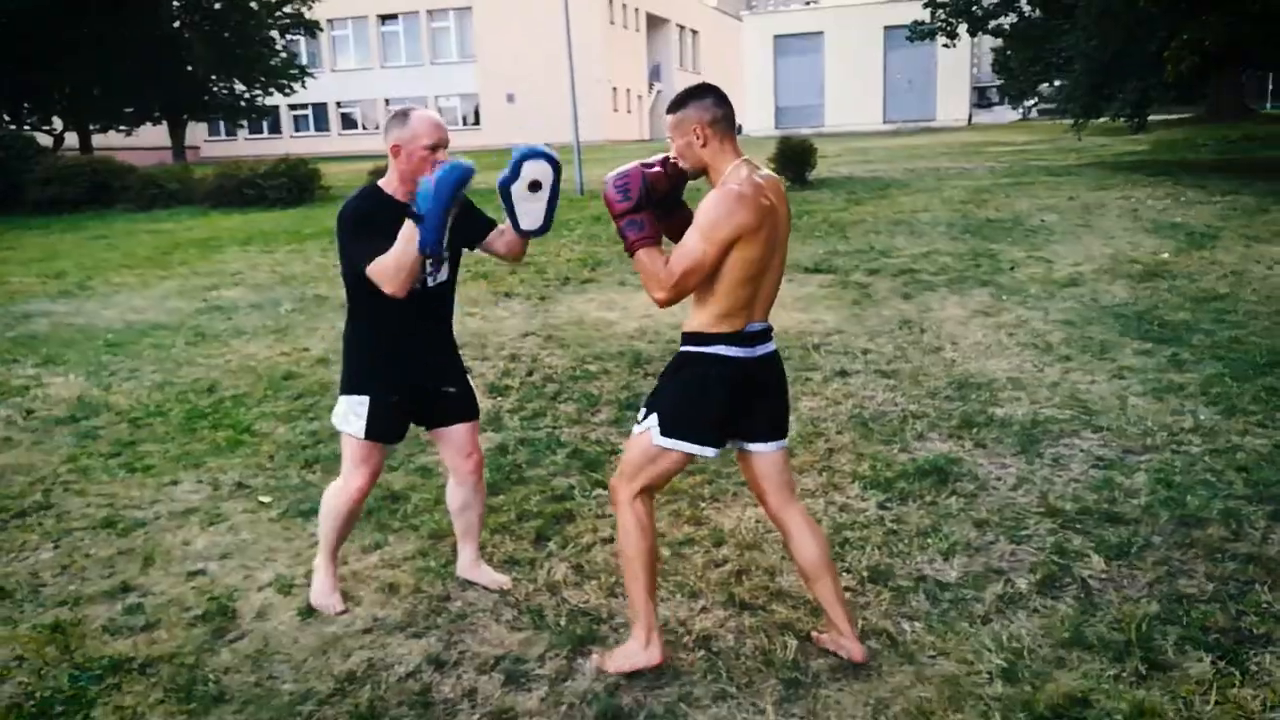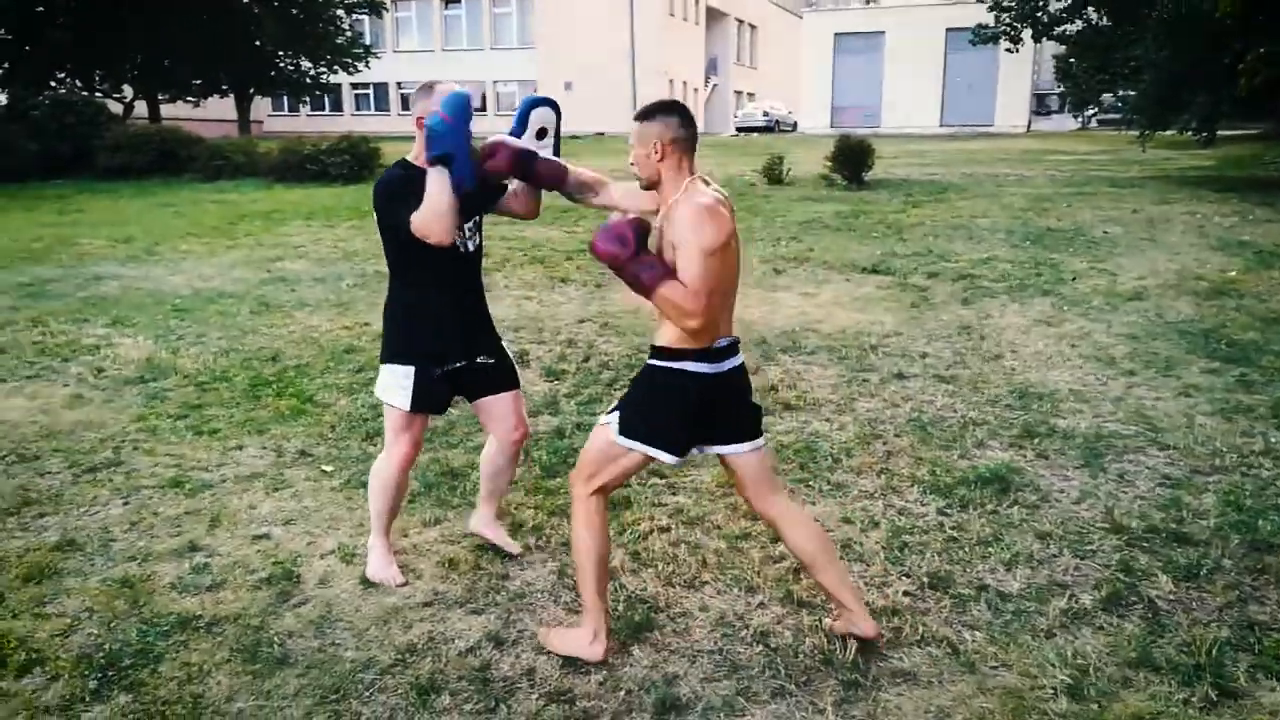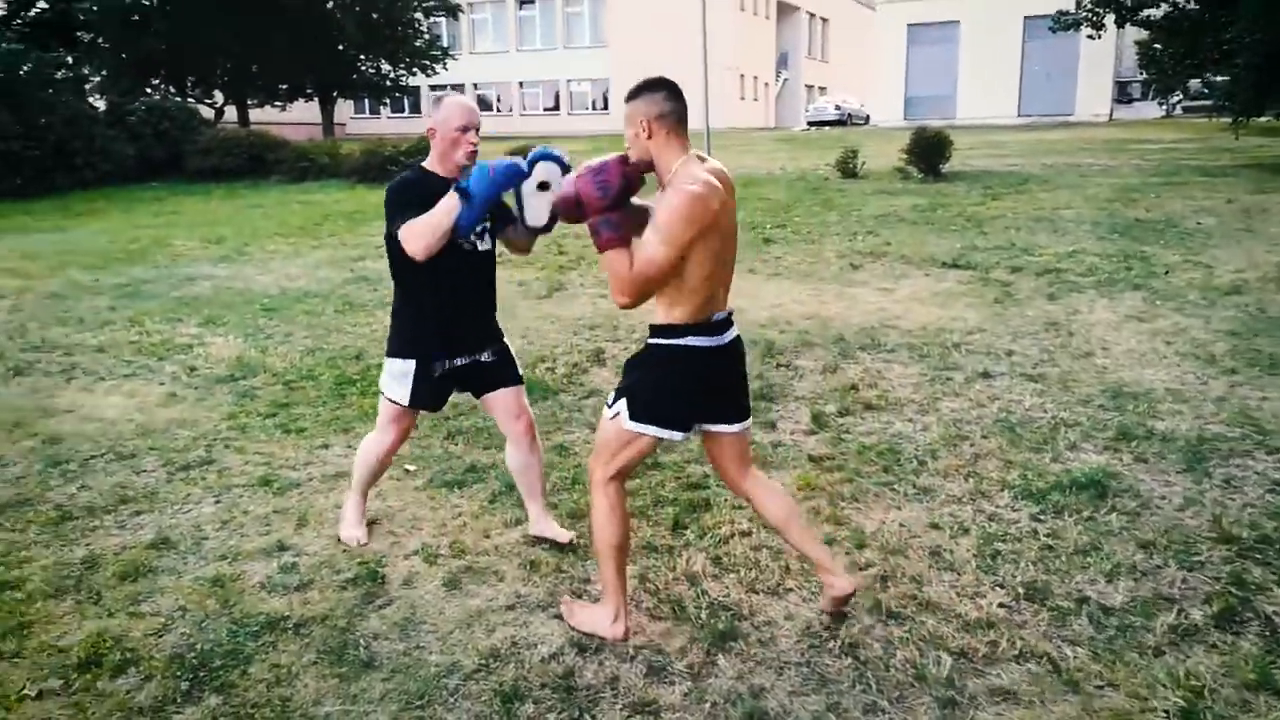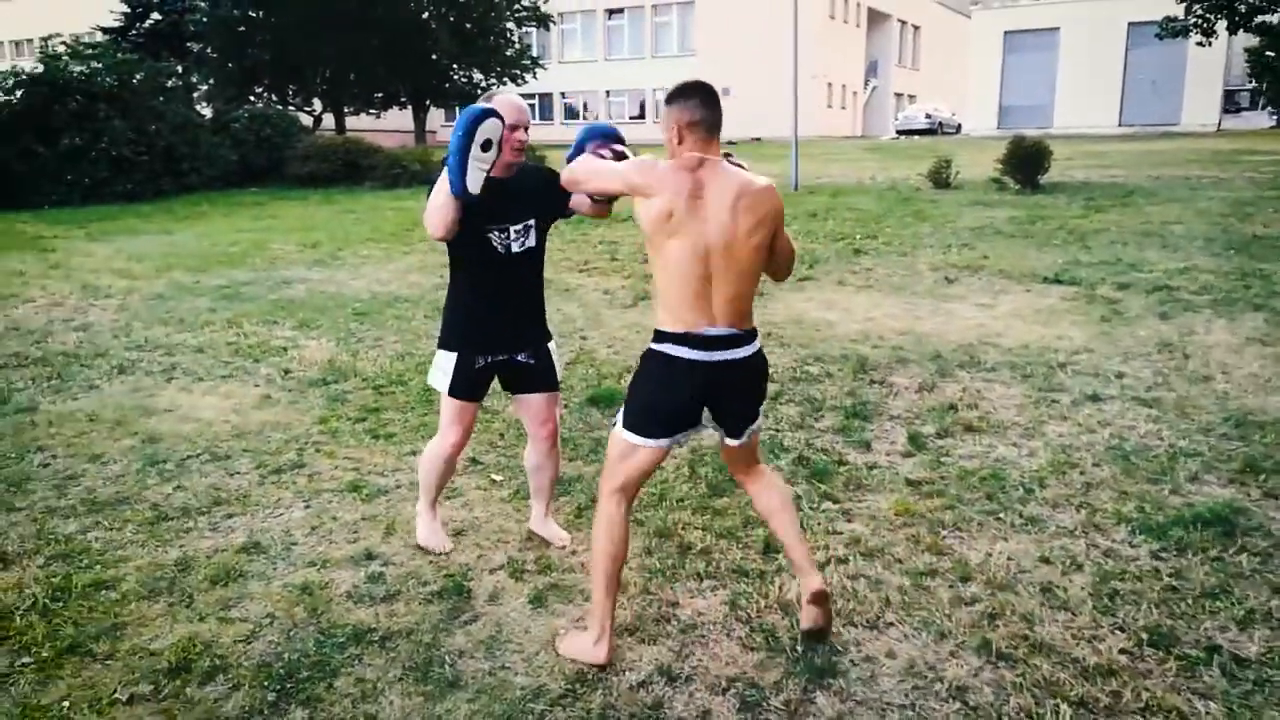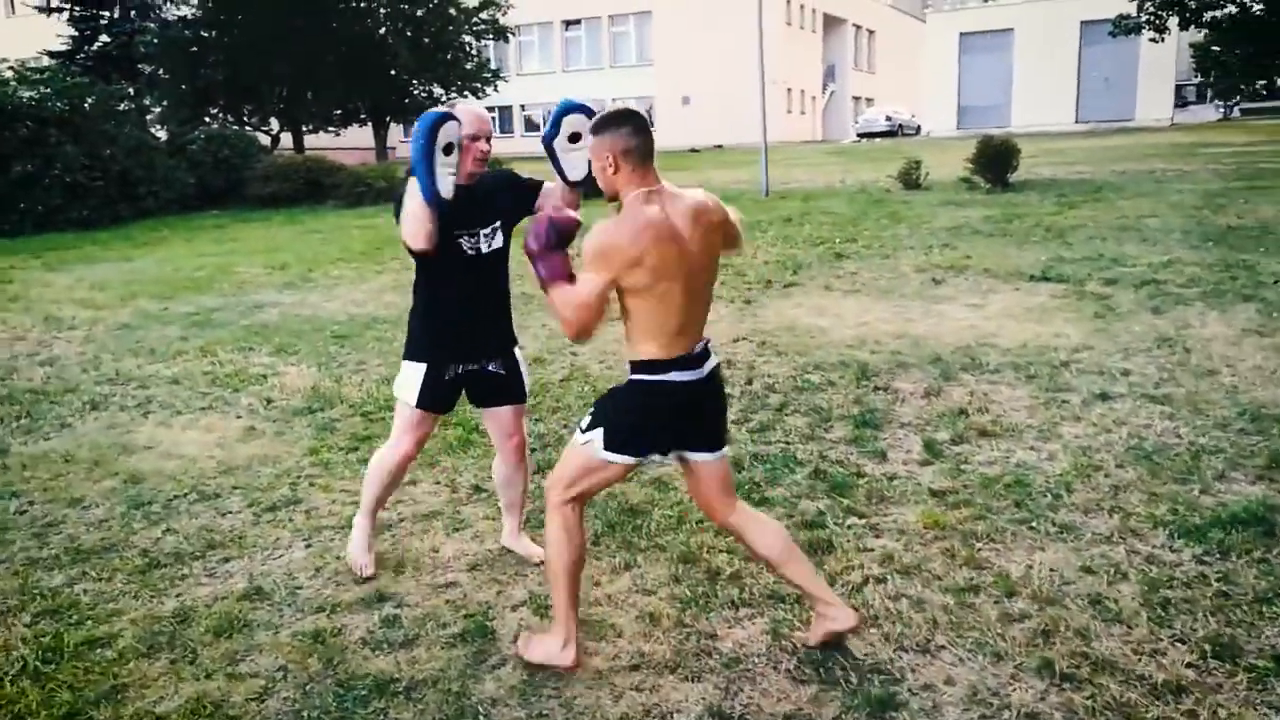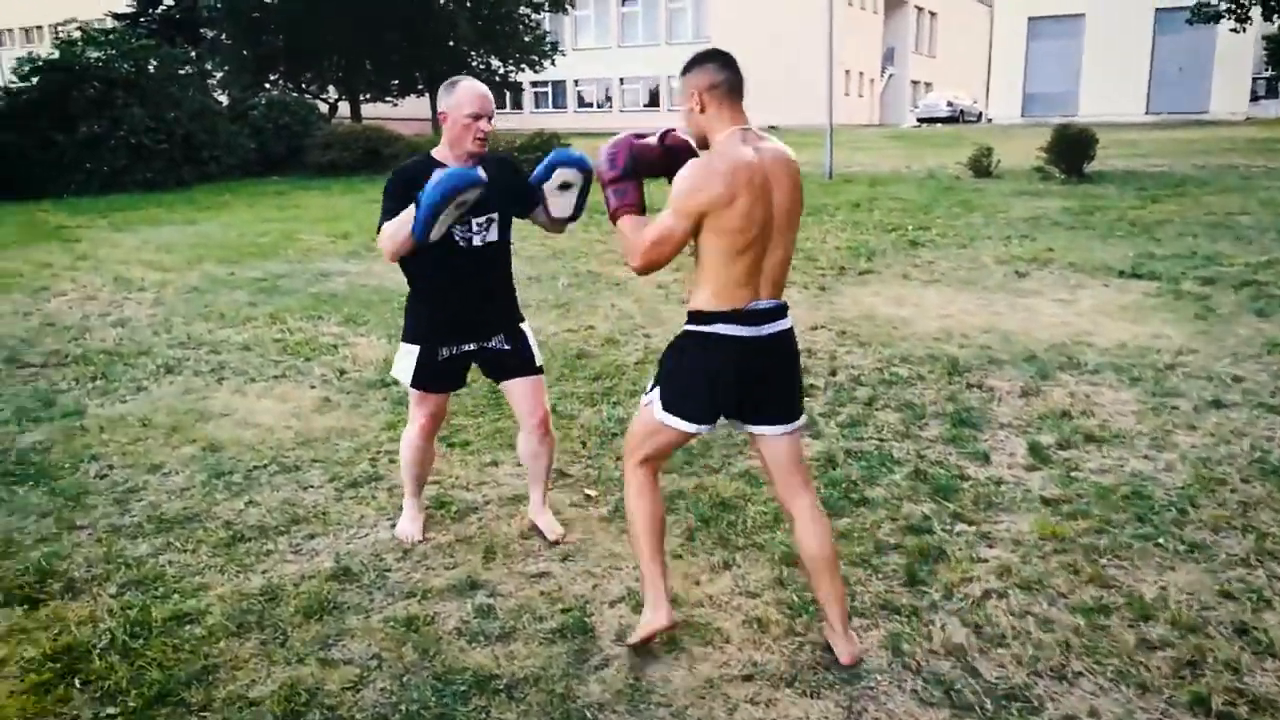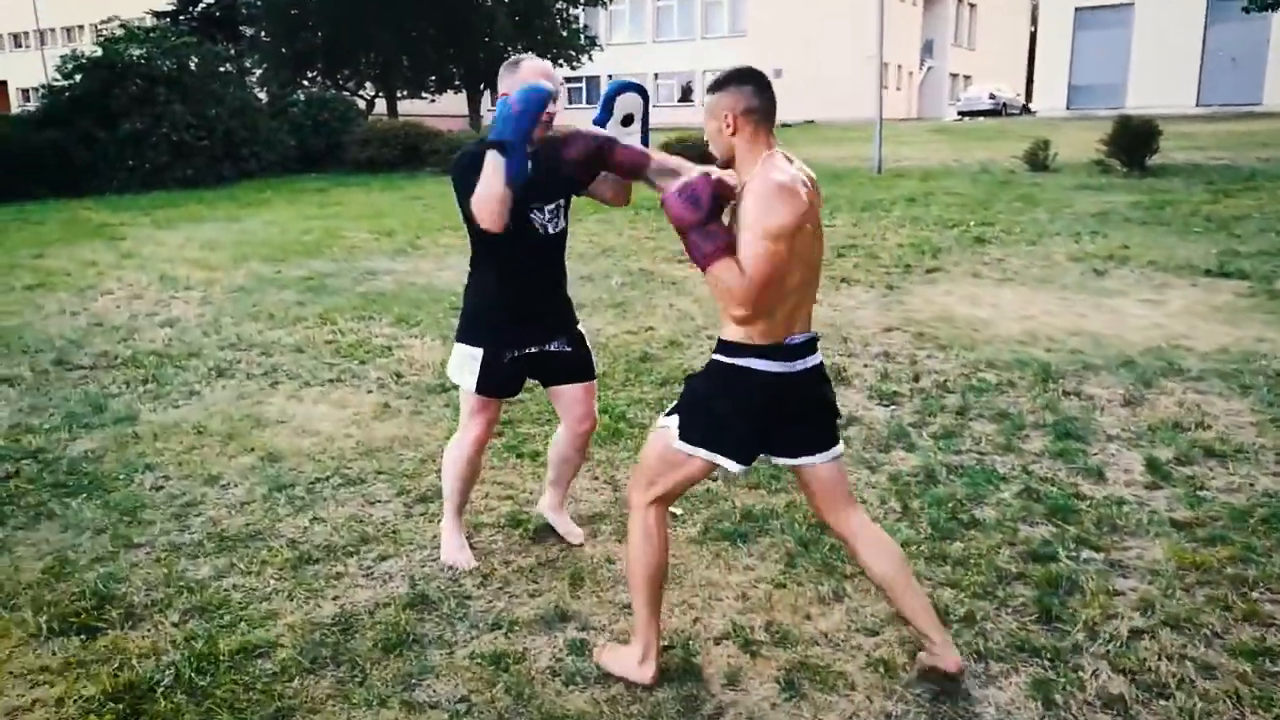
dt=0.5s
person 1, frame 1
left shoulder: (730, 198)
right shoulder: (770, 185)
left elbow: (665, 288)
left wrist: (629, 212)
right wrist: (662, 204)
left hip: (708, 366)
right hip: (759, 360)
left knee: (630, 489)
right knee: (783, 502)
left ankle: (644, 639)
right ankle: (846, 634)
person 1, frame 2
left shoulder: (697, 211)
right shoulder: (677, 197)
left elbow: (693, 318)
right elbow: (600, 188)
left wrist: (634, 263)
right wrist: (529, 162)
left hip: (676, 380)
right hip: (725, 373)
left knee: (586, 487)
right knee: (771, 499)
left ankle: (591, 632)
right ankle: (857, 614)
person 1, frame 3
left shoulder: (684, 196)
right shoulder: (711, 175)
left elbow: (626, 292)
left wrist: (604, 217)
left hip: (678, 356)
right hip: (722, 346)
left knee: (604, 473)
right knee: (740, 472)
left ankle: (610, 612)
right ankle: (832, 575)
person 1, frame 4
left shoulder: (655, 177)
right shoulder: (763, 192)
left elbow: (574, 176)
right elbow: (782, 268)
left wrist: (603, 154)
left hip: (675, 362)
right hip: (740, 360)
left knee: (615, 491)
right knee: (748, 468)
left ankle: (595, 636)
right ankle: (807, 577)
person 1, frame 5
left shoulder: (626, 231)
right shoulder: (704, 205)
left elbow: (574, 325)
right elbow: (733, 239)
left wrist: (547, 259)
left hip: (651, 391)
right hip: (700, 380)
left knee: (562, 496)
right knee: (726, 509)
left ankle: (561, 640)
right ankle: (830, 608)
person 1, frame 6
left shoulder: (705, 172)
right shoulder: (785, 160)
left elbow: (642, 258)
left wrist: (620, 186)
left hip: (712, 345)
right hip: (774, 339)
left knee: (639, 461)
right knee: (796, 490)
left ankle: (655, 603)
right ankle: (841, 636)
person 1, frame 7
left shoulder: (773, 193)
right shoulder: (791, 177)
left elbow: (742, 304)
right elbow: (718, 189)
left wrist: (699, 230)
left hip: (742, 378)
right hip: (803, 373)
left knee: (646, 496)
right knee: (843, 514)
left ankle: (642, 652)
right ankle: (938, 643)
person 2, frame 1
left shoulder: (447, 203)
right shoulder: (361, 212)
left elbow: (509, 248)
right elbow: (395, 282)
right wrist: (419, 216)
left hip: (438, 361)
right hip: (376, 370)
left knee: (468, 461)
right knee: (358, 478)
left ankle: (469, 559)
right ankle: (324, 567)
person 2, frame 2
left shoulder: (462, 173)
right shoulder: (394, 184)
left elbow: (525, 207)
right elbow: (439, 232)
right wrist: (441, 165)
left hip: (475, 332)
right hip: (417, 342)
left knee: (512, 429)
right knee: (401, 451)
left ankle: (485, 516)
right ankle: (378, 544)
person 2, frame 3
left shoulder: (482, 186)
right shoulder: (405, 190)
left elbow: (520, 243)
right elbow: (421, 246)
right wrist: (465, 194)
left hip: (479, 335)
right hip: (421, 342)
left knee: (521, 424)
right knee: (392, 435)
left ankle: (540, 516)
right ankle: (353, 506)
person 2, frame 4
left shoulder: (537, 181)
right shoulder: (456, 183)
left elbow: (598, 207)
right elbow: (438, 229)
right wrist: (460, 161)
left hip: (528, 333)
right hip: (469, 336)
left knee: (545, 429)
right knee: (453, 436)
left ankle: (541, 515)
right ankle: (426, 511)
person 2, frame 5
left shoulder: (501, 185)
right shoulder: (427, 190)
left elbow: (564, 202)
right elbow: (419, 239)
right wrist: (422, 171)
left hip: (494, 342)
right hip: (437, 345)
left knee: (511, 441)
right knee: (406, 443)
left ankle: (513, 532)
right ankle: (364, 523)
person 2, frame 6
left shoulder: (504, 170)
right shoulder: (409, 178)
left elbow: (550, 222)
right elbow: (390, 246)
right wrist: (428, 206)
left hip: (500, 320)
right hip: (435, 326)
left knee: (537, 415)
right knee: (425, 420)
left ankle: (538, 504)
right ankle: (412, 505)
person 2, frame 7
left shoulder: (561, 153)
right shoulder: (476, 158)
left elbow: (614, 194)
right elbow: (492, 219)
right wrist: (503, 142)
left hip: (554, 317)
right hip: (492, 323)
left knee: (581, 419)
right knee: (476, 431)
left ankle: (552, 502)
right ankle: (451, 525)
